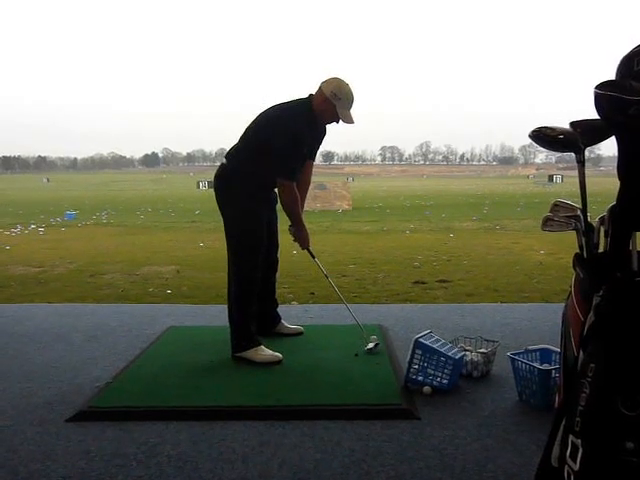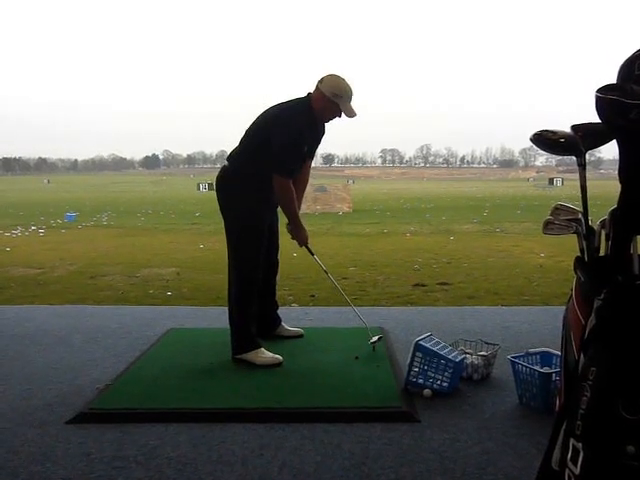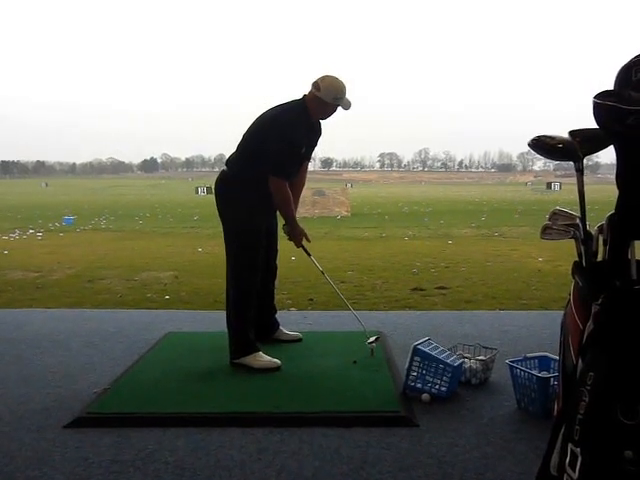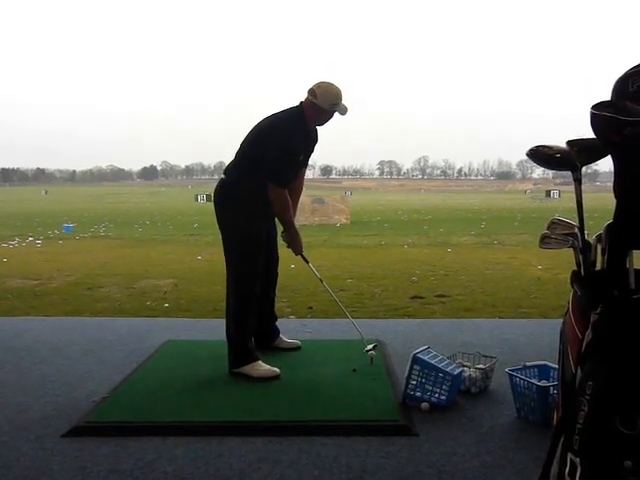
dt=0.7s
person 1, frame 1
left shoulder: (315, 125)
right shoulder: (288, 123)
left elbow: (305, 169)
right elbow: (286, 185)
left wrist: (299, 216)
right wrist: (299, 226)
left hip: (261, 188)
right hip: (236, 187)
left knee: (268, 257)
right knee: (247, 261)
left ankle: (267, 320)
right ankle: (243, 342)
person 1, frame 2
left shoulder: (314, 123)
right shoulder: (287, 122)
left elbow: (303, 168)
right elbow: (282, 181)
left wrist: (296, 214)
right wrist: (296, 223)
left hip: (262, 190)
right hip: (238, 190)
left knee: (268, 260)
right knee: (247, 264)
left ankle: (267, 323)
right ankle: (244, 344)
person 1, frame 3
left shoulder: (311, 125)
right shoulder: (283, 124)
left elbow: (300, 169)
right elbow: (278, 181)
left wrist: (292, 215)
right wrist: (292, 224)
left hip: (261, 194)
right hip: (237, 194)
left knee: (266, 264)
right knee: (245, 268)
left ankle: (266, 326)
right ankle: (242, 348)
person 1, frame 4
left shoulder: (308, 132)
right shoulder: (281, 132)
left elbow: (297, 176)
right elbow: (277, 189)
left wrist: (291, 220)
right wrist: (291, 231)
left hip: (260, 202)
right hip: (236, 203)
left knee: (267, 270)
right knee: (245, 277)
left ankle: (266, 335)
right ankle: (241, 357)
